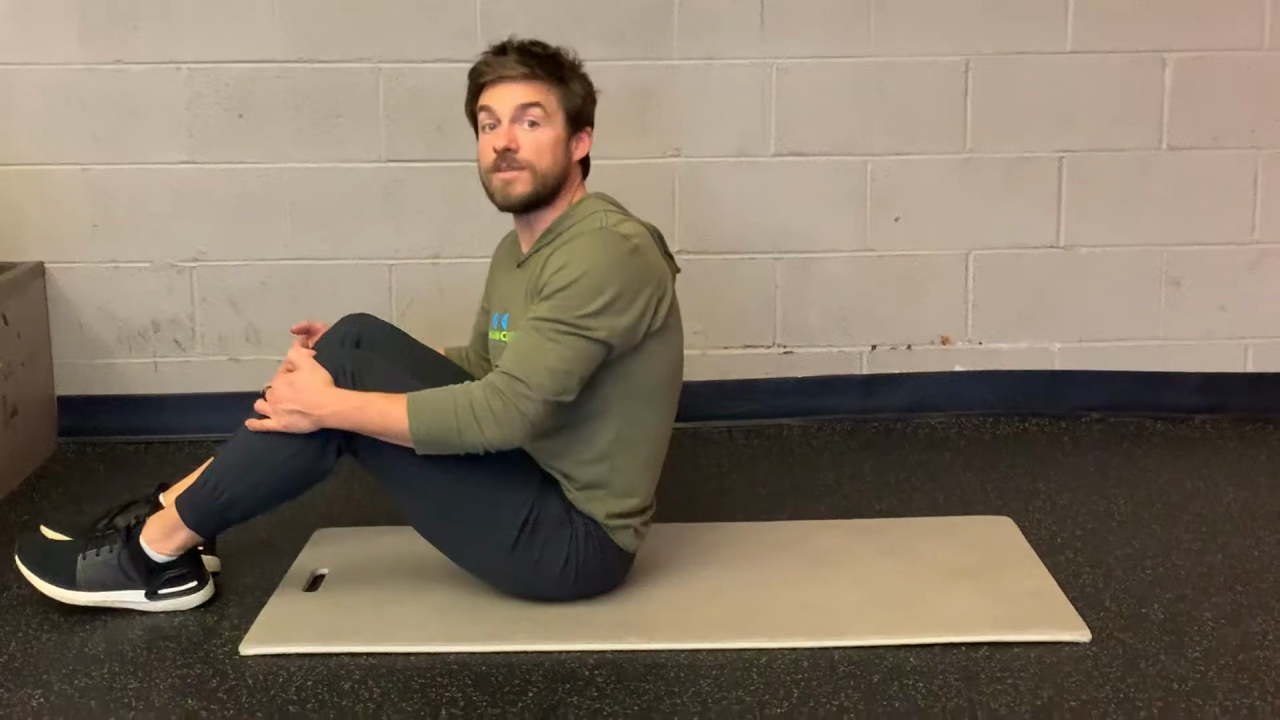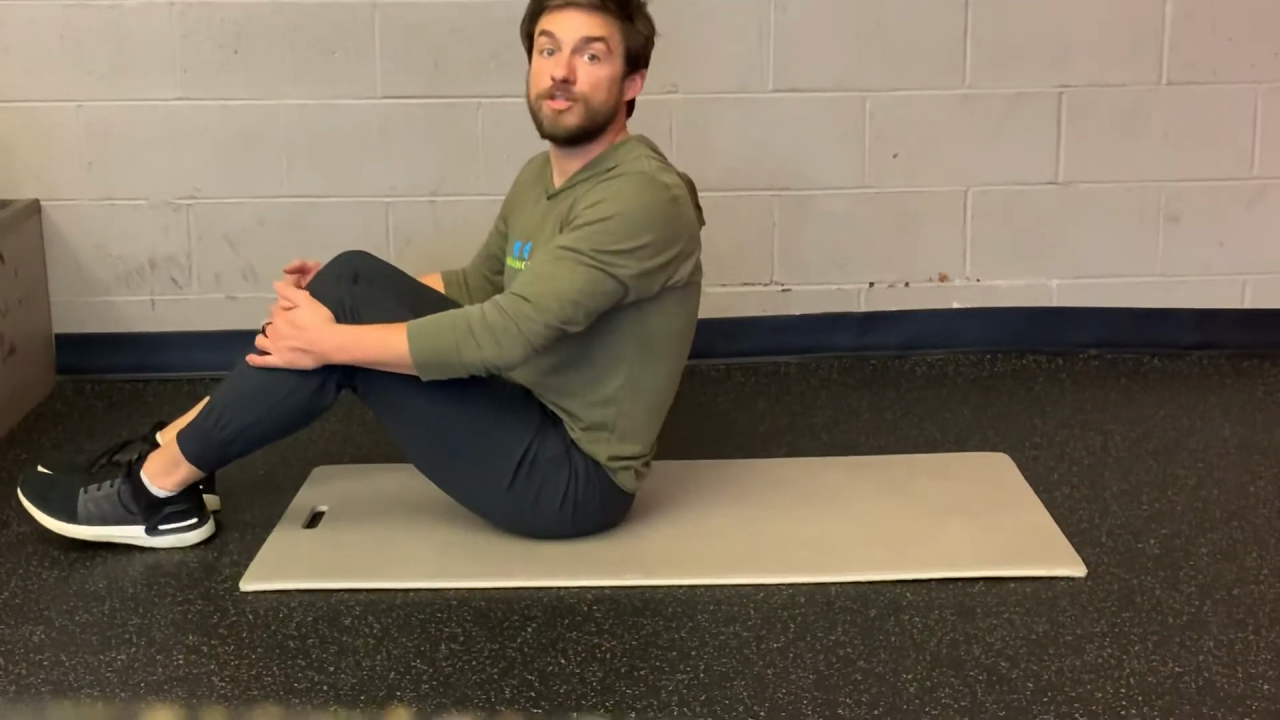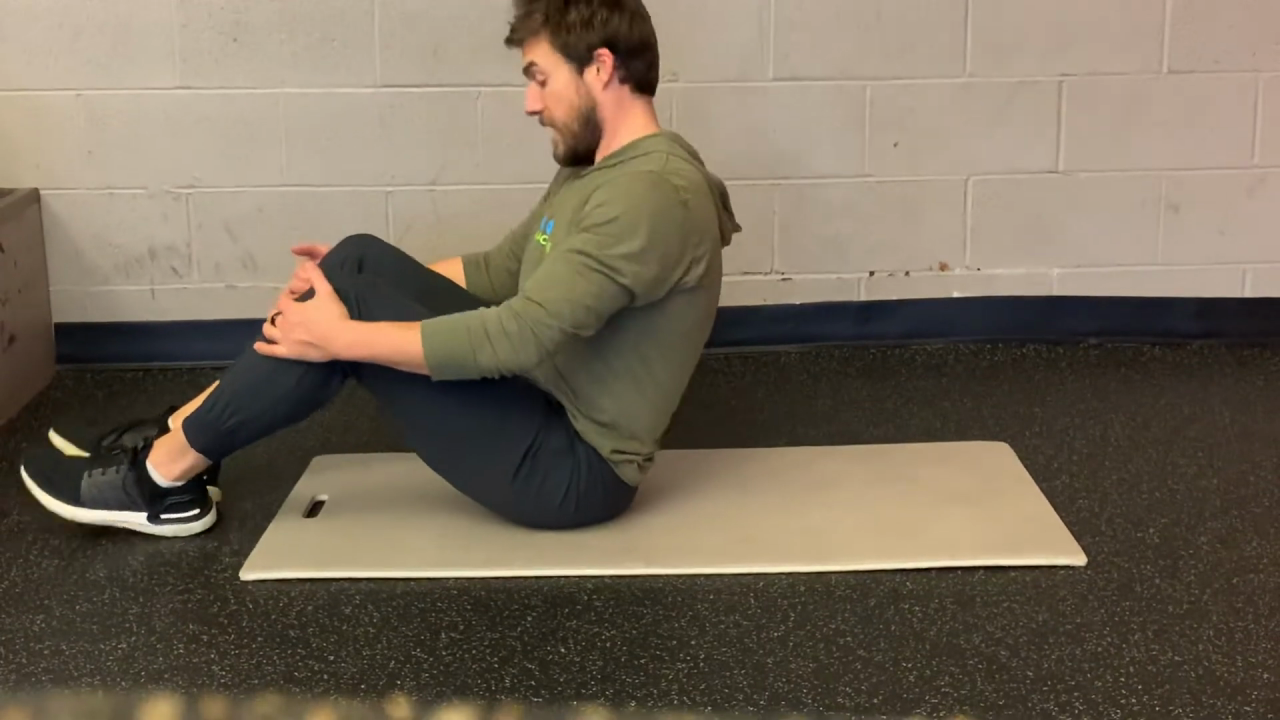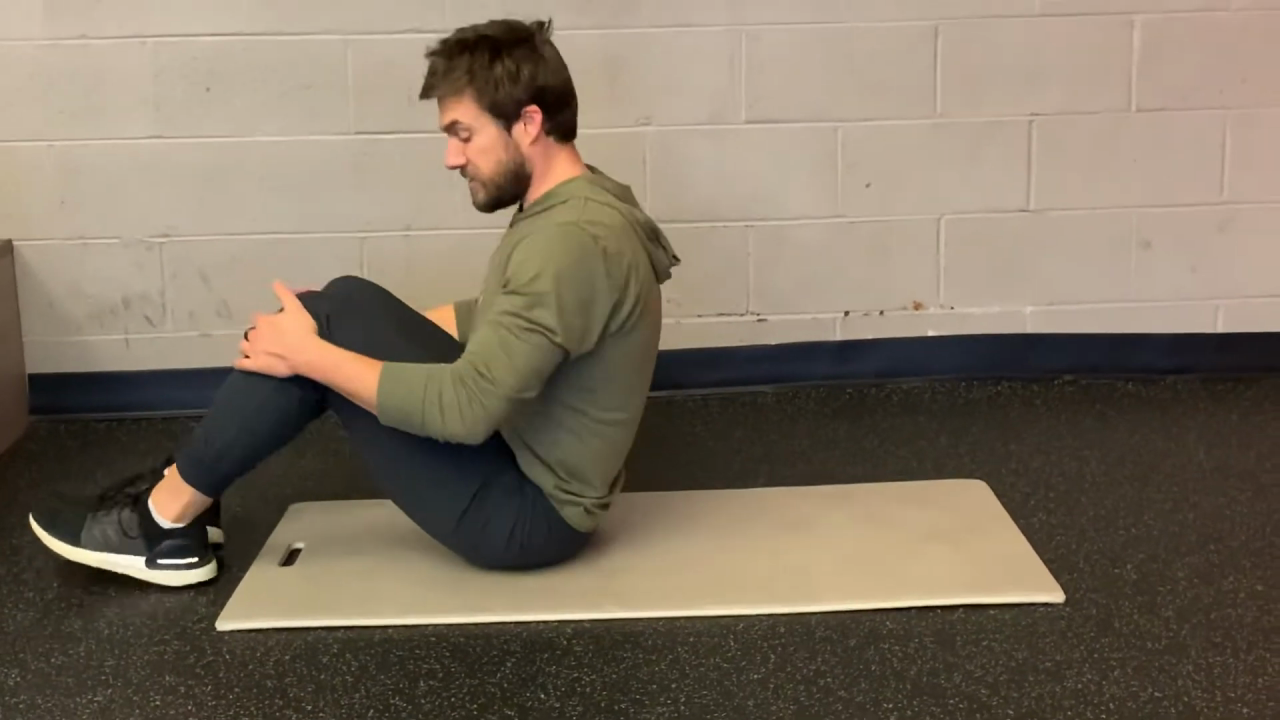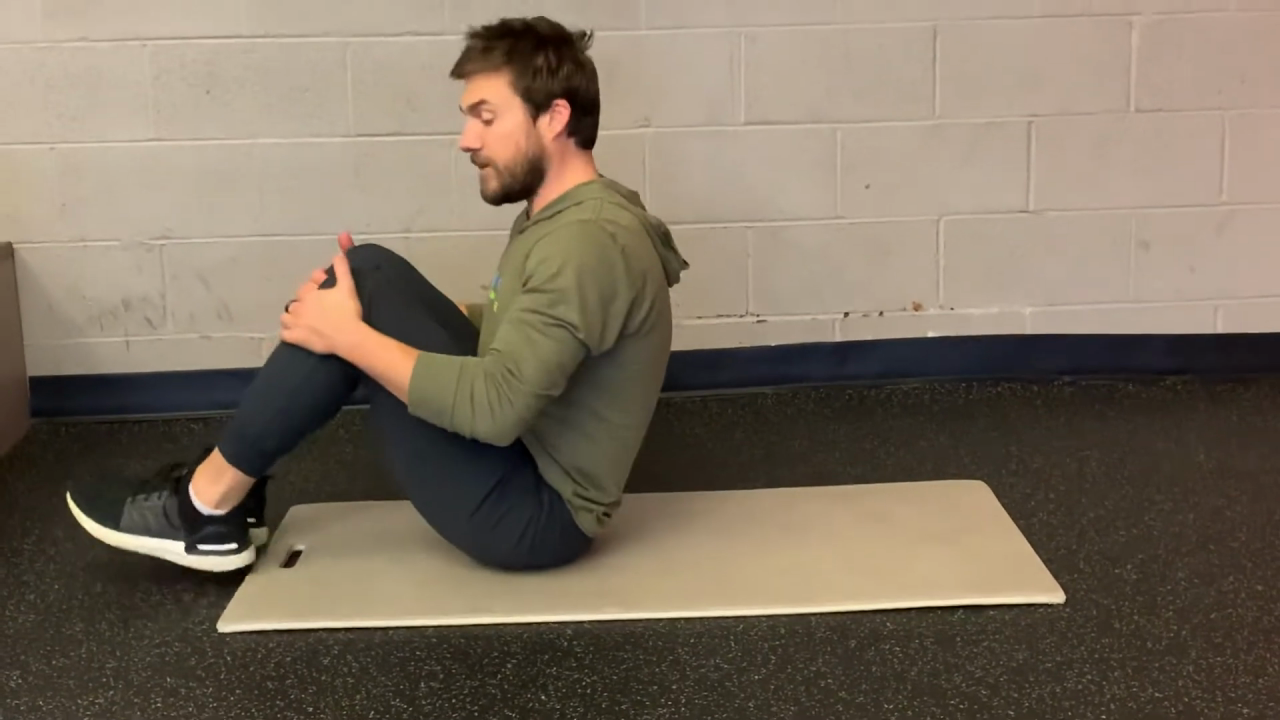
dt=1s
person 1, frame 1
left shoulder: (606, 252)
right shoulder: (521, 248)
left elbow: (504, 411)
right elbow: (485, 364)
left wrist: (331, 404)
right wrist: (345, 359)
left hip: (574, 539)
right hip: (541, 485)
left knee: (346, 379)
right knee: (358, 338)
left ankle: (156, 551)
right ankle: (175, 509)
person 1, frame 2
left shoulder: (643, 199)
right shoulder: (541, 177)
left elbow: (504, 332)
right elbow: (480, 286)
left wrist: (332, 339)
right wrist: (344, 296)
left hip: (572, 478)
right hip: (540, 420)
left knee: (346, 318)
right knee: (352, 276)
left ankle: (157, 487)
right ankle: (173, 451)
person 1, frame 3
left shoulder: (651, 196)
right shoulder: (599, 166)
left elbow: (517, 337)
right elbow: (504, 271)
left wrist: (342, 336)
right wrist: (352, 277)
left hip: (573, 470)
right hip: (550, 408)
left knee: (349, 306)
right knee: (362, 258)
left ankle: (162, 478)
right ankle: (180, 435)
person 1, frame 4
left shoulder: (573, 240)
right shoulder: (573, 207)
left elbow: (465, 408)
right elbow: (495, 324)
left wrist: (311, 353)
right wrist: (344, 323)
left hip: (527, 514)
right hip: (527, 464)
left knee: (326, 326)
right knee: (352, 298)
left ankle: (167, 522)
right ankle: (188, 482)
person 1, frame 5
left shoulder: (590, 242)
right shoulder: (562, 215)
left elbow: (494, 407)
right elbow: (502, 326)
left wrist: (347, 334)
right wrist: (364, 302)
left hip: (531, 514)
right hip: (519, 459)
left knee: (353, 312)
right knee: (366, 271)
left ankle: (205, 508)
right ankle: (231, 489)
